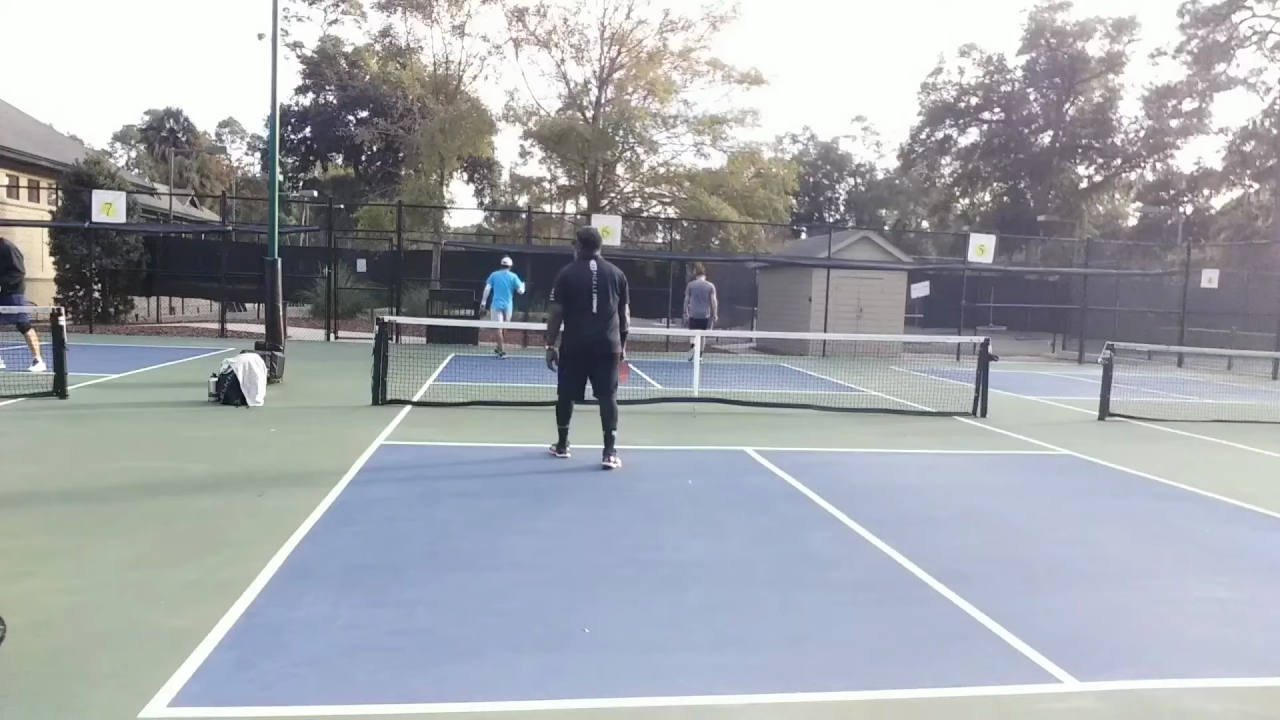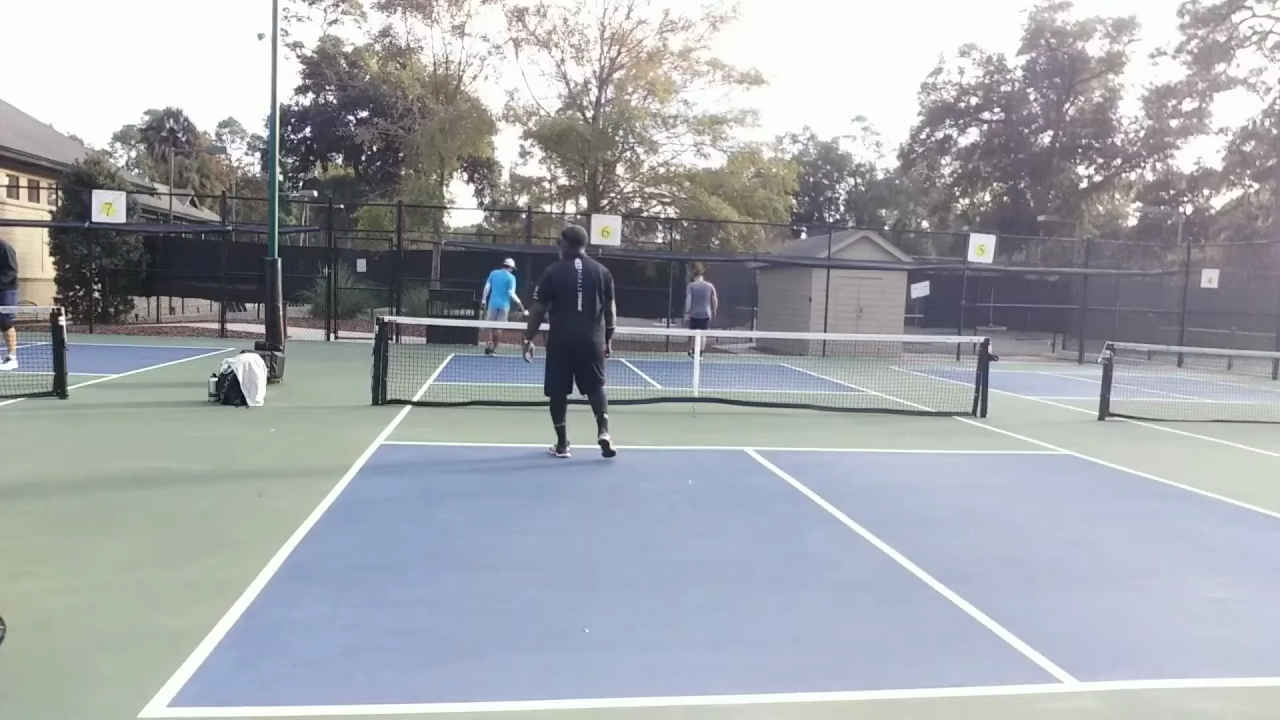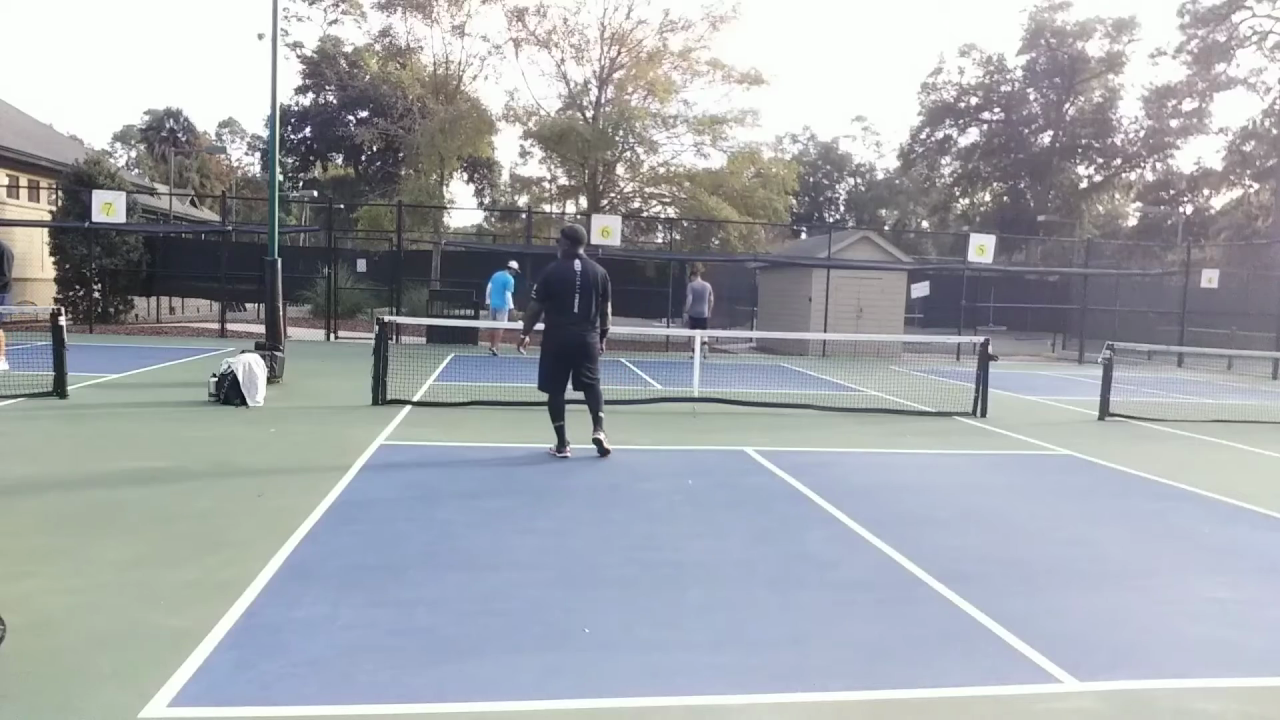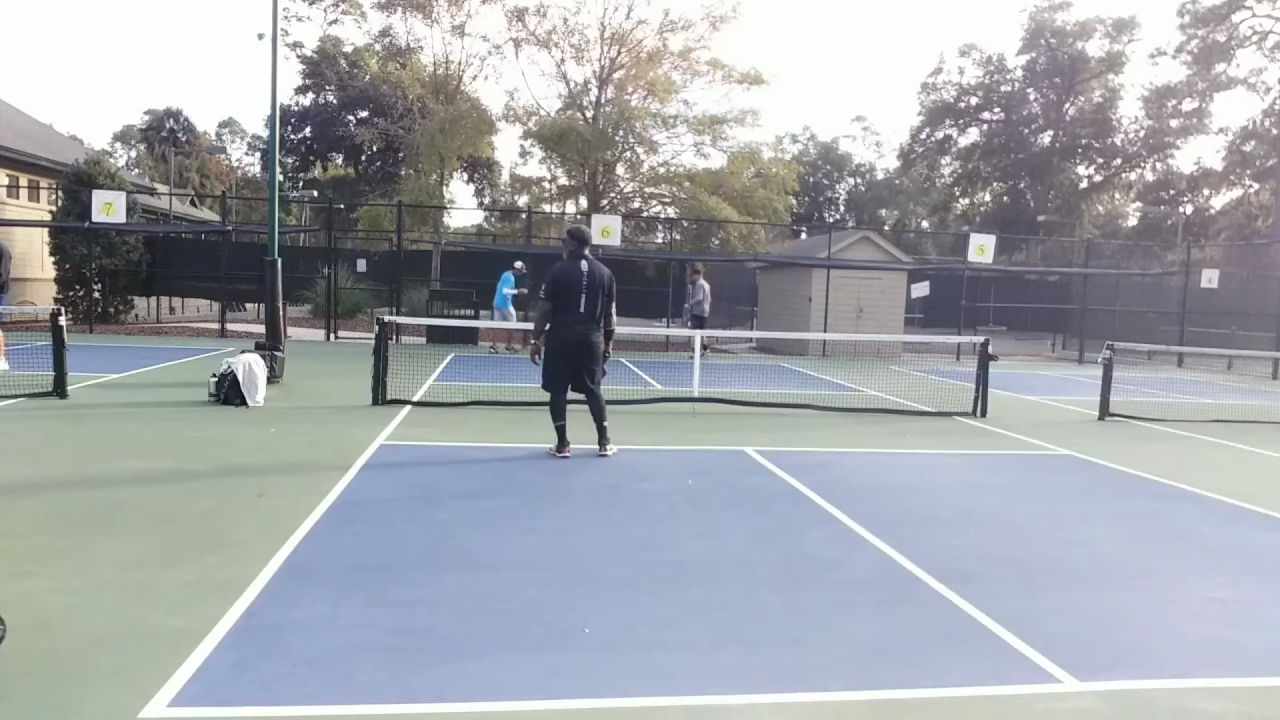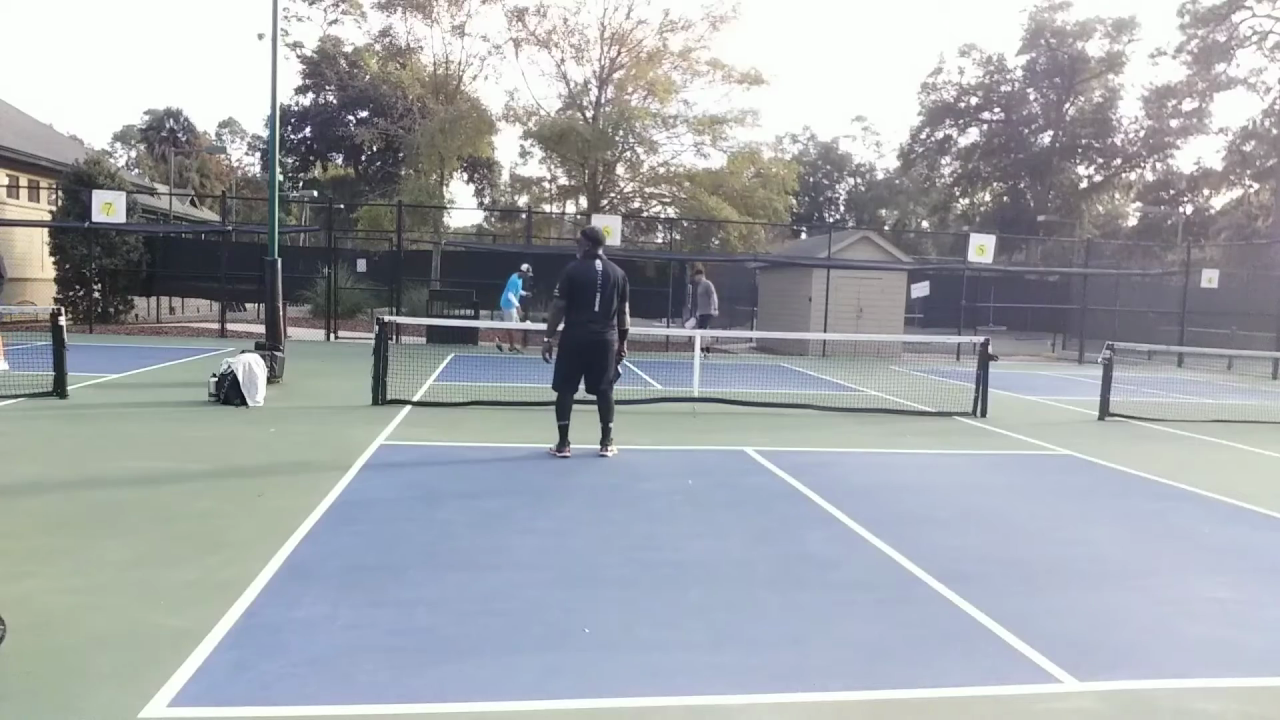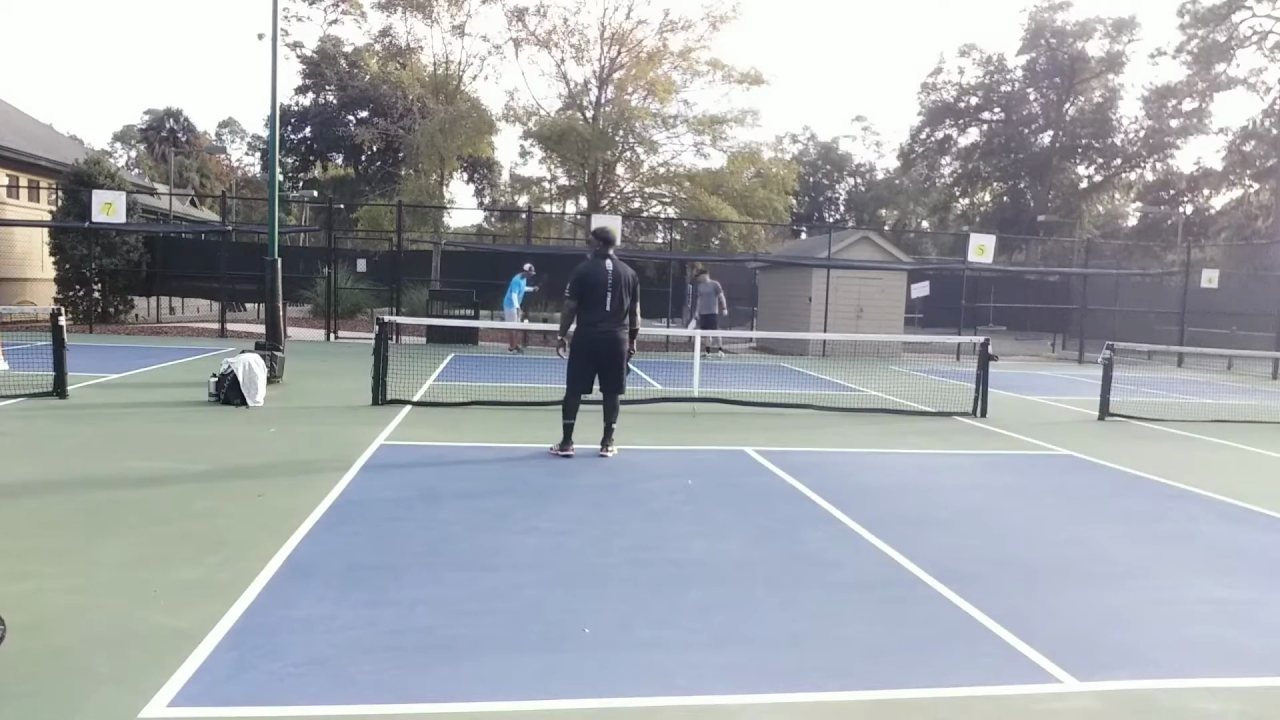
dt=0.3s
person 1, frame 1
left shoulder: (567, 273)
right shoulder: (616, 274)
left elbow: (556, 313)
right elbow: (624, 314)
left wrist: (550, 345)
right wrist: (622, 345)
left hip: (574, 344)
right hip: (607, 344)
left knee: (566, 394)
right knee: (607, 396)
left ankle: (562, 445)
right ankle: (609, 452)
person 1, frame 2
left shoulder: (553, 272)
right shoulder: (602, 271)
left elbow: (538, 310)
right elbow: (610, 310)
left wrist: (528, 339)
right wrist: (607, 339)
left hip: (561, 341)
right hip: (592, 340)
left knee: (558, 392)
right knee: (596, 388)
left ankle: (562, 444)
right ankle: (604, 432)
person 1, frame 3
left shoulder: (552, 271)
right shoulder: (599, 272)
left elbow: (535, 308)
right elbow: (606, 311)
left wrist: (524, 334)
right wrist: (602, 338)
left hip: (556, 341)
right hip: (587, 340)
left knee: (556, 391)
right knee: (591, 385)
left ankle: (562, 444)
right ankle: (598, 431)
person 1, frame 4
left shoulder: (559, 271)
right shoulder: (605, 273)
left elbow: (544, 310)
right elbow: (610, 313)
left wrist: (536, 340)
right wrist: (608, 342)
left hip: (561, 340)
right hip: (591, 341)
left knee: (558, 391)
right knee: (593, 390)
left ankle: (562, 444)
right ankle: (604, 442)
person 1, frame 5
left shoulder: (573, 270)
right shoulder: (618, 273)
left elbow: (558, 308)
right elbow: (623, 312)
left wrist: (548, 338)
right wrist: (622, 342)
left hip: (574, 339)
right hip: (605, 340)
left knee: (565, 390)
right knee: (604, 391)
left ankle: (563, 443)
right ankle: (606, 443)
person 1, frame 6
left shoulder: (583, 270)
right shoulder: (629, 273)
left elbow: (570, 307)
right elbow: (634, 311)
left wrist: (561, 336)
right wrist: (631, 340)
left hip: (586, 339)
right hip: (617, 340)
left knee: (574, 390)
right knee: (612, 392)
left ankle: (566, 442)
right ankle: (607, 443)
